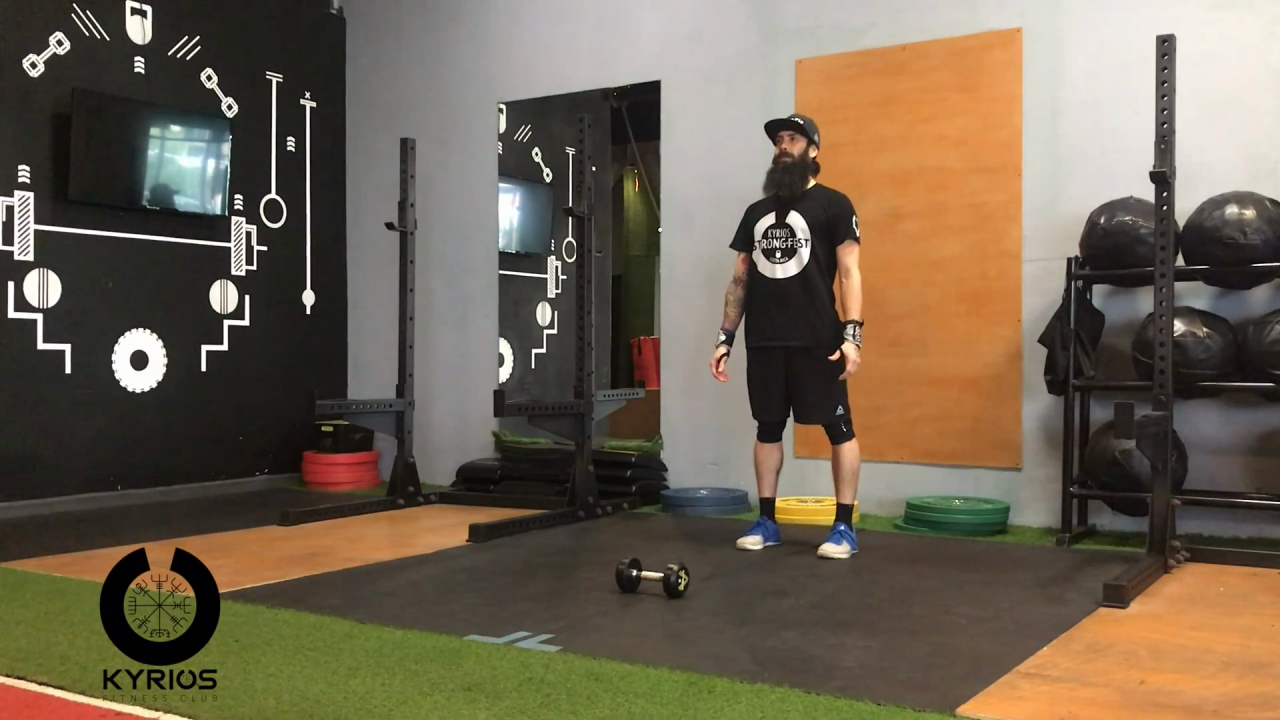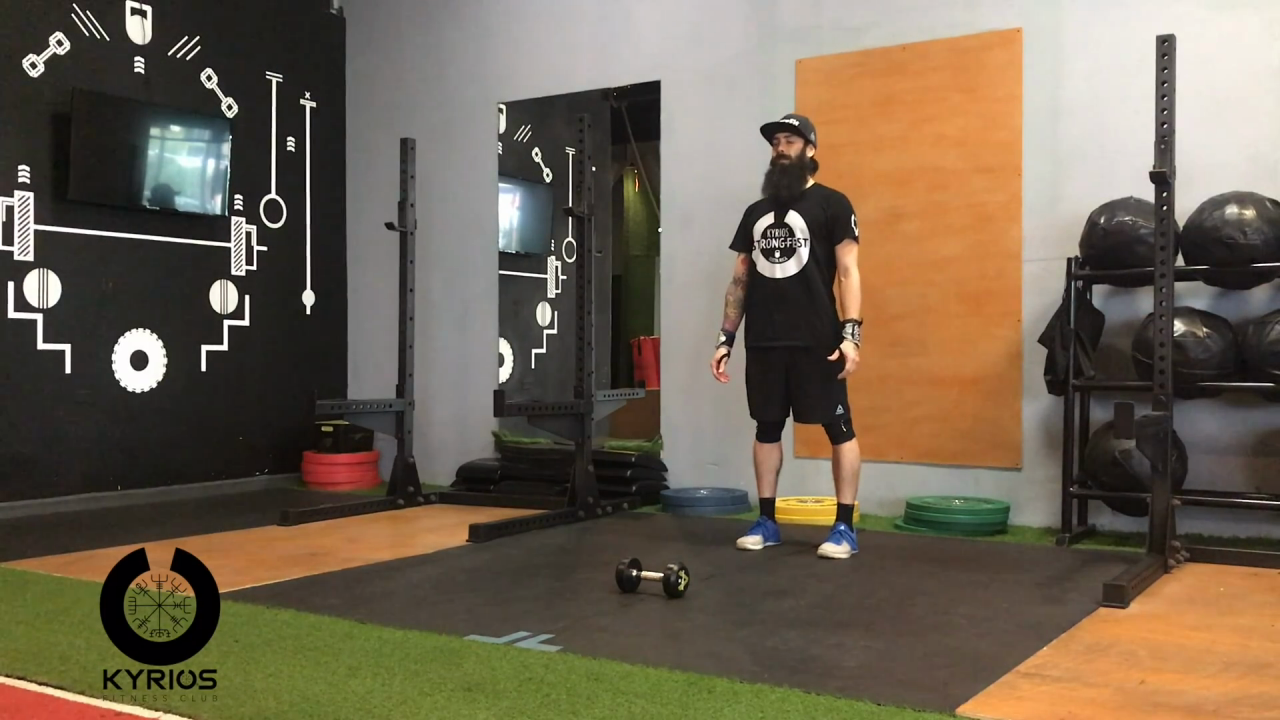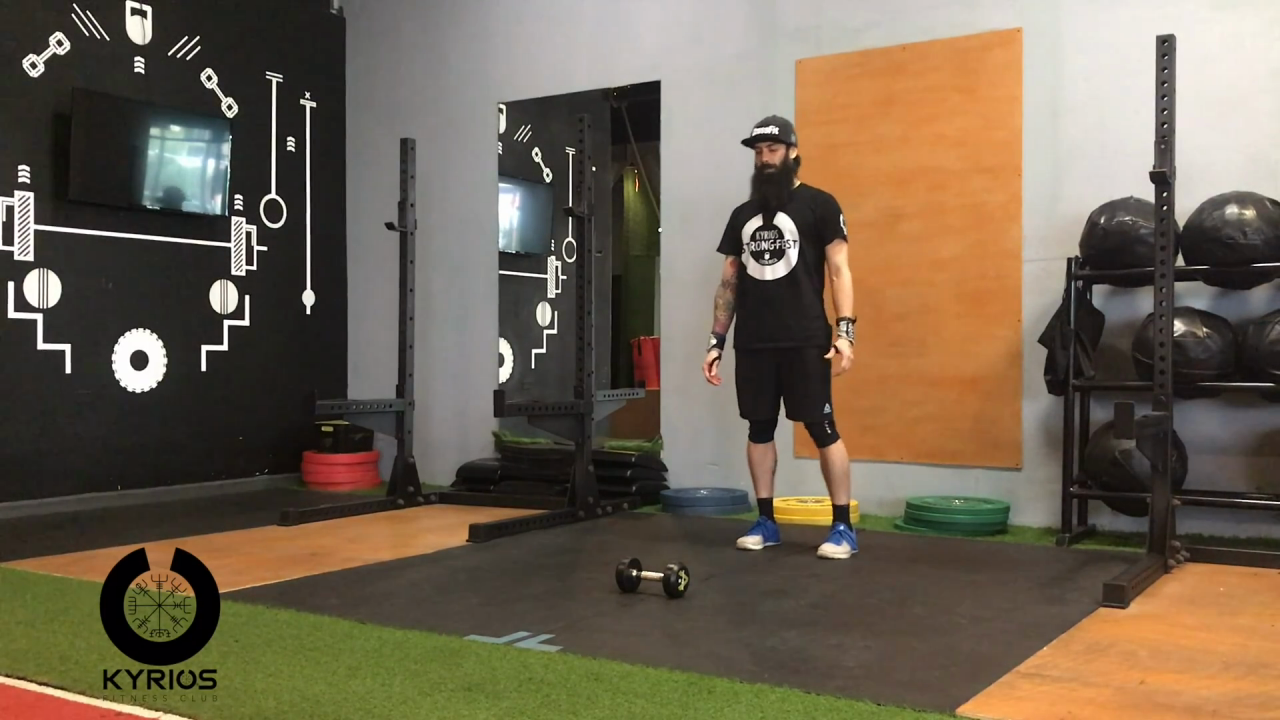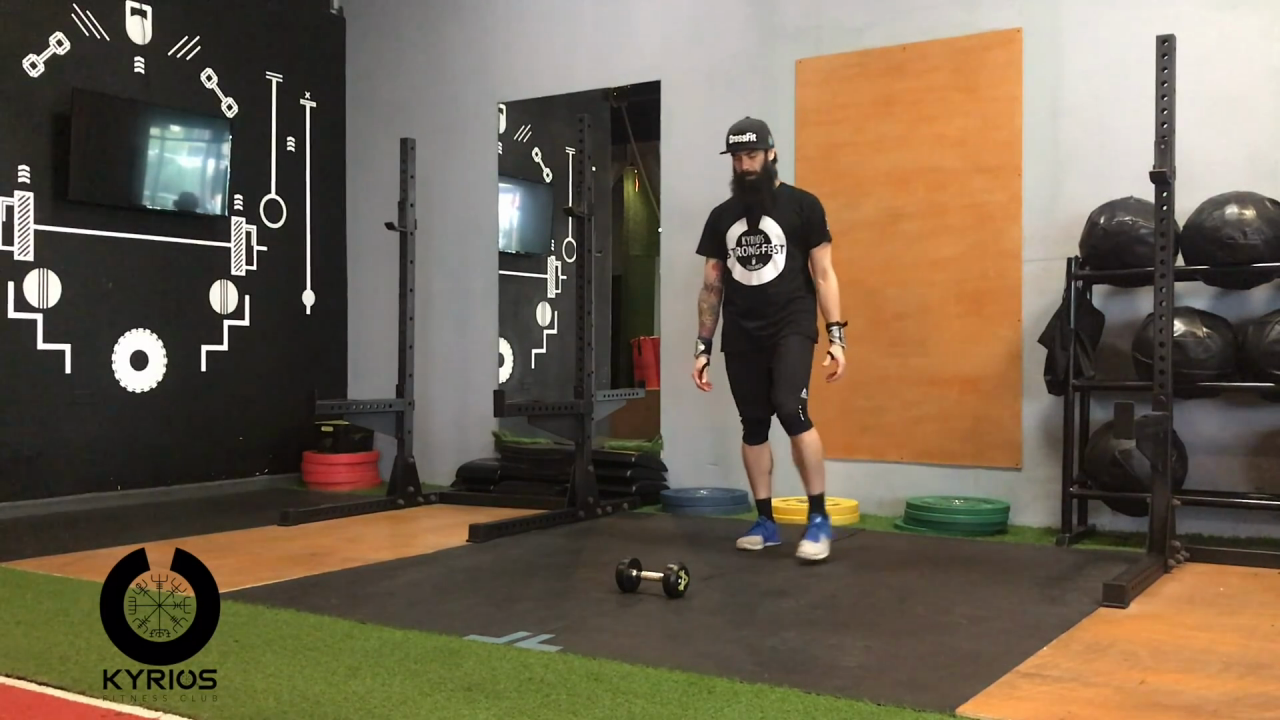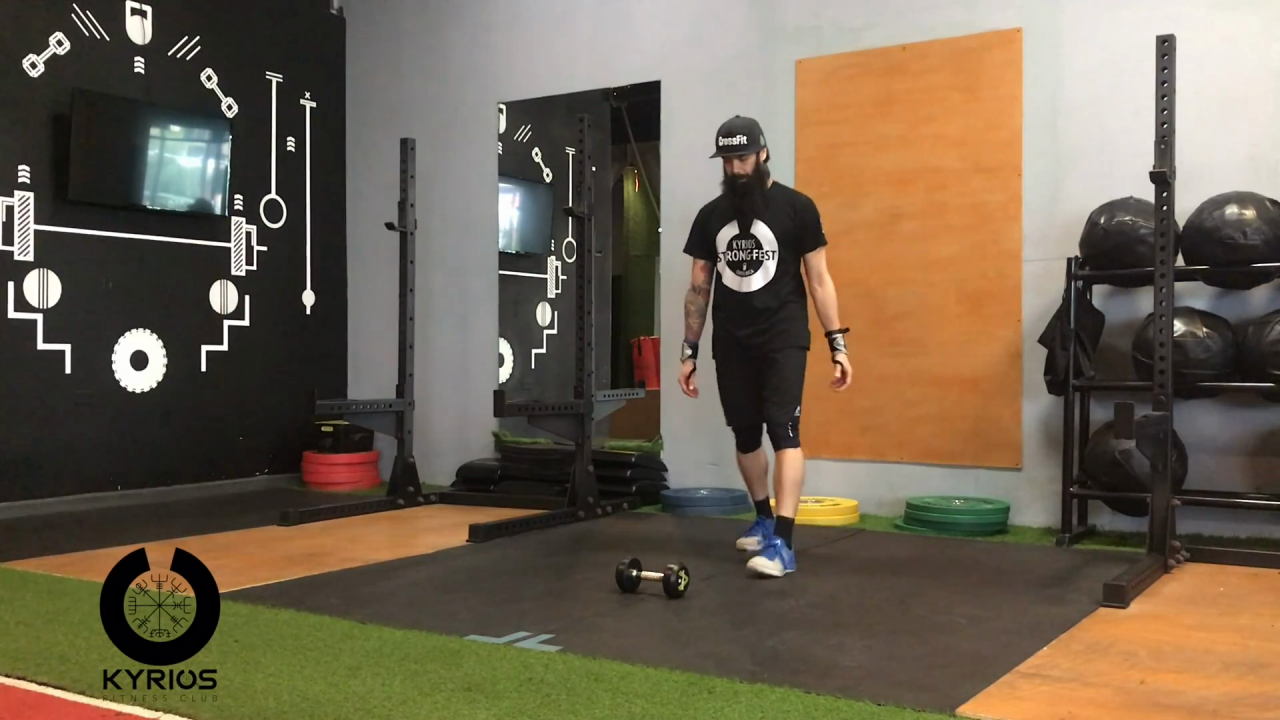
dt=0.3s
person 1, frame 1
left shoulder: (833, 205)
right shoulder: (756, 212)
left elbow: (849, 272)
right elbow: (740, 279)
left wrist: (852, 334)
right wrist: (724, 338)
left hip: (816, 339)
right hip: (764, 340)
left knee: (837, 426)
right knee: (768, 427)
left ankle: (844, 526)
right ankle: (767, 521)
person 1, frame 2
left shoulder: (831, 204)
right shoulder: (755, 213)
left elbow: (848, 272)
right elbow: (740, 280)
left wrist: (850, 333)
right wrist: (725, 338)
left hip: (815, 339)
right hip: (763, 339)
left knee: (838, 427)
right knee: (767, 426)
left ankle: (844, 526)
right ankle: (766, 521)
person 1, frame 3
left shoulder: (818, 204)
right shoulder: (742, 214)
left elbow: (839, 271)
right elbow: (729, 282)
left wrist: (844, 330)
right wrist: (716, 341)
left hip: (804, 338)
right hip: (753, 340)
left knee: (820, 427)
right knee: (760, 427)
left ankle: (843, 526)
right ankle: (766, 522)
person 1, frame 4
left shoulder: (802, 205)
right shoulder: (722, 216)
left elbow: (823, 274)
right elbow: (712, 286)
left wrist: (835, 334)
right wrist: (703, 347)
left hip: (791, 329)
right hip: (741, 337)
left knee: (793, 413)
right knee: (754, 427)
left ankle: (819, 517)
right ankle: (766, 521)
person 1, frame 5
left shoulder: (795, 207)
right shoulder: (711, 215)
left elbow: (819, 279)
right elbow: (699, 287)
left wrist: (838, 344)
right wrist: (689, 351)
left hip: (783, 338)
right hip: (731, 342)
left knee: (783, 431)
right knee: (745, 435)
left ankle: (781, 542)
right ankle: (763, 518)
